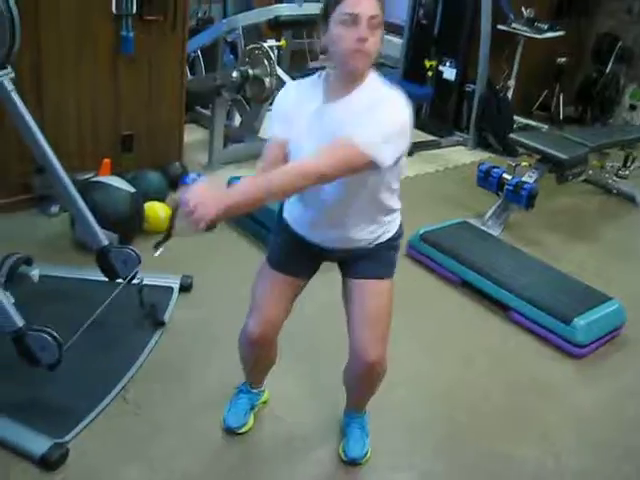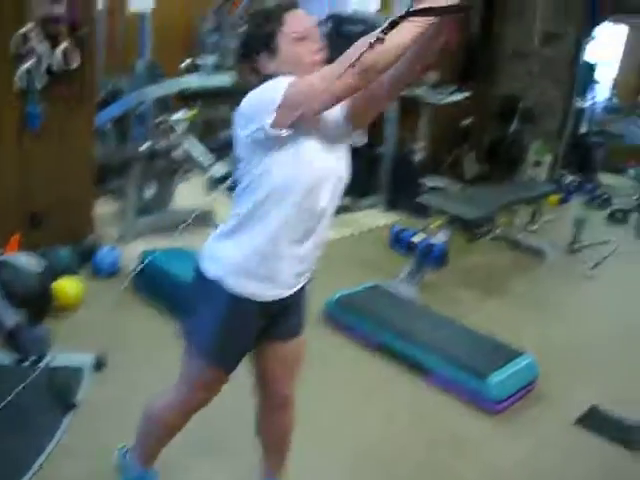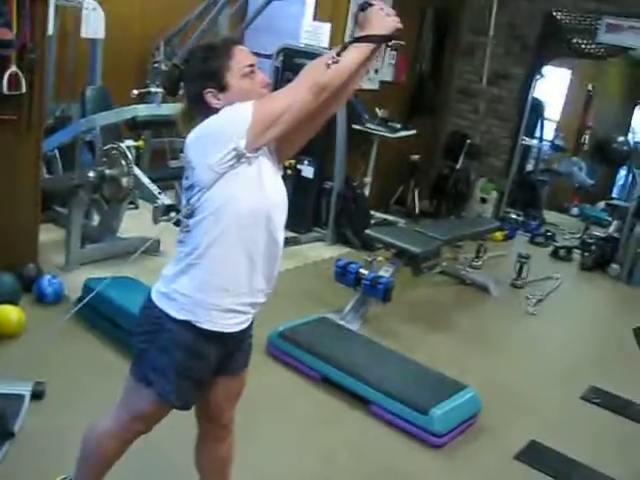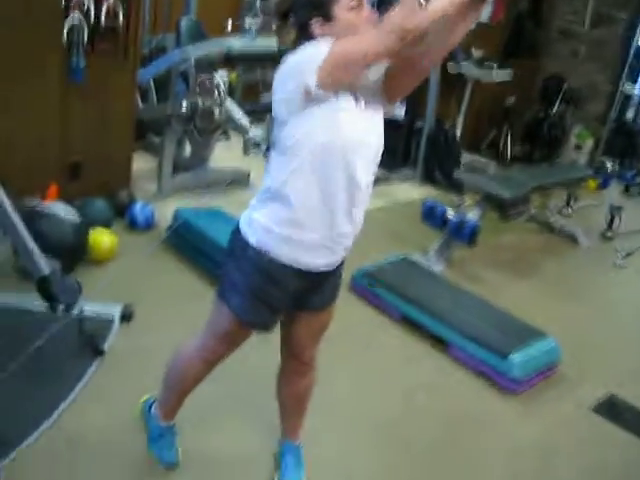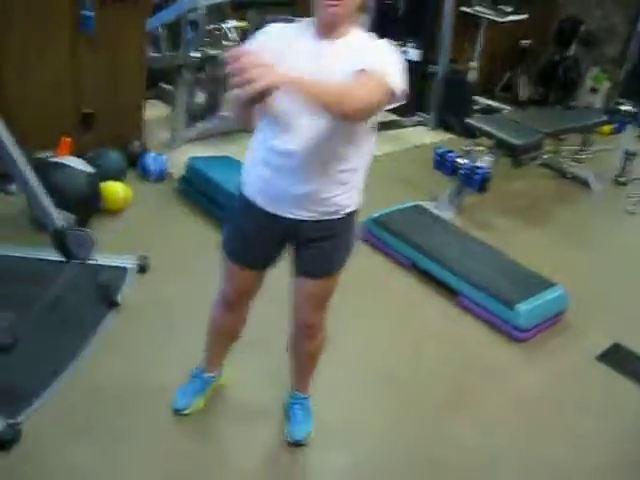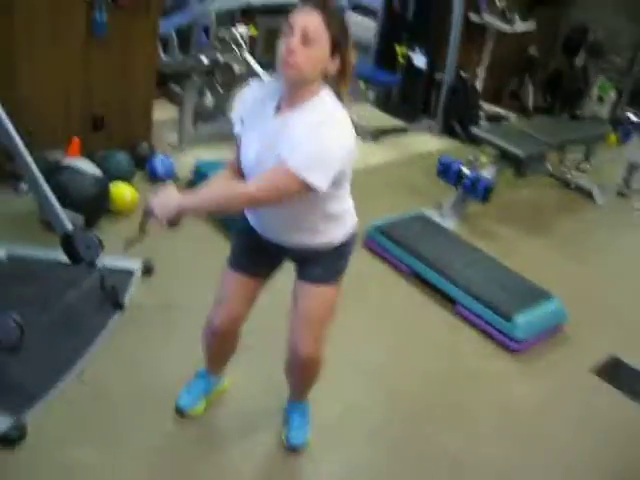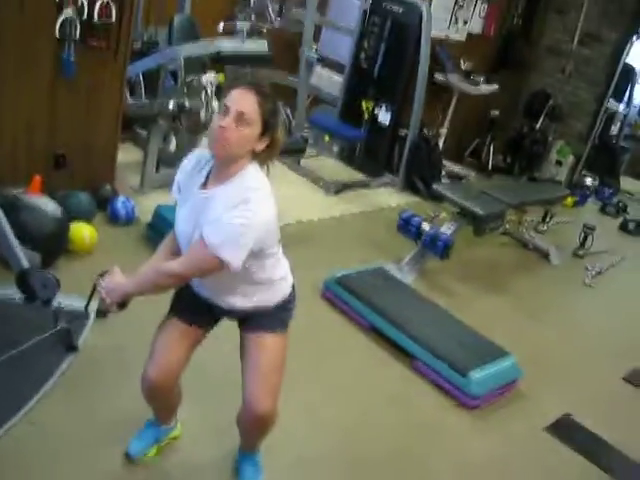
dt=0.5s
person 1, frame 1
left shoulder: (391, 109)
right shoulder: (294, 94)
left elbow: (316, 172)
right elbow: (268, 170)
left wrist: (226, 198)
right wrist: (226, 199)
left hip: (369, 241)
right hip: (301, 228)
left knee: (370, 357)
right knee: (258, 330)
left ankle: (355, 415)
right ankle: (252, 389)
person 1, frame 2
left shoulder: (334, 114)
right shoulder: (262, 105)
left elbow: (392, 79)
right elbow: (355, 71)
left hip: (287, 289)
right hip: (233, 286)
left knee: (279, 393)
right knee: (192, 392)
person 1, frame 3
left shoulder: (260, 146)
right shoulder: (214, 135)
left elbow: (325, 102)
right elbow: (313, 89)
left wrist: (371, 42)
left hip: (233, 323)
right hip: (185, 321)
left knee: (218, 423)
right knee: (133, 420)
person 1, frame 4
left shoulder: (372, 84)
right shoulder: (302, 68)
left elbow: (423, 50)
left hip: (325, 257)
right hip: (269, 249)
left knee: (302, 356)
right knee: (214, 348)
right ankle: (160, 414)
person 1, frame 5
left shoulder: (380, 54)
right shoulder: (277, 37)
left elbow: (355, 104)
right elbow: (245, 107)
left wrist: (282, 78)
right wrist: (248, 87)
left hip: (329, 216)
right hip: (262, 201)
left knee: (309, 319)
right knee: (233, 298)
left ankle: (300, 397)
right ankle: (208, 372)
person 1, frame 6
left shoulder: (330, 131)
right shoulder: (257, 94)
left elbow: (255, 194)
right elbow: (238, 170)
left wrist: (181, 203)
right wrist: (187, 198)
left hip: (323, 244)
right hip: (263, 229)
left knee: (305, 351)
right knee: (222, 323)
left ankle: (298, 403)
right ankle: (212, 375)
person 1, frame 7
left shoulder: (251, 207)
right shoulder: (195, 163)
left elbow: (181, 270)
right elbow: (178, 237)
left wrist: (126, 287)
right wrist: (133, 279)
left hip: (263, 300)
right hip: (204, 287)
left knee: (260, 410)
right knee: (155, 379)
right ankle: (165, 424)
